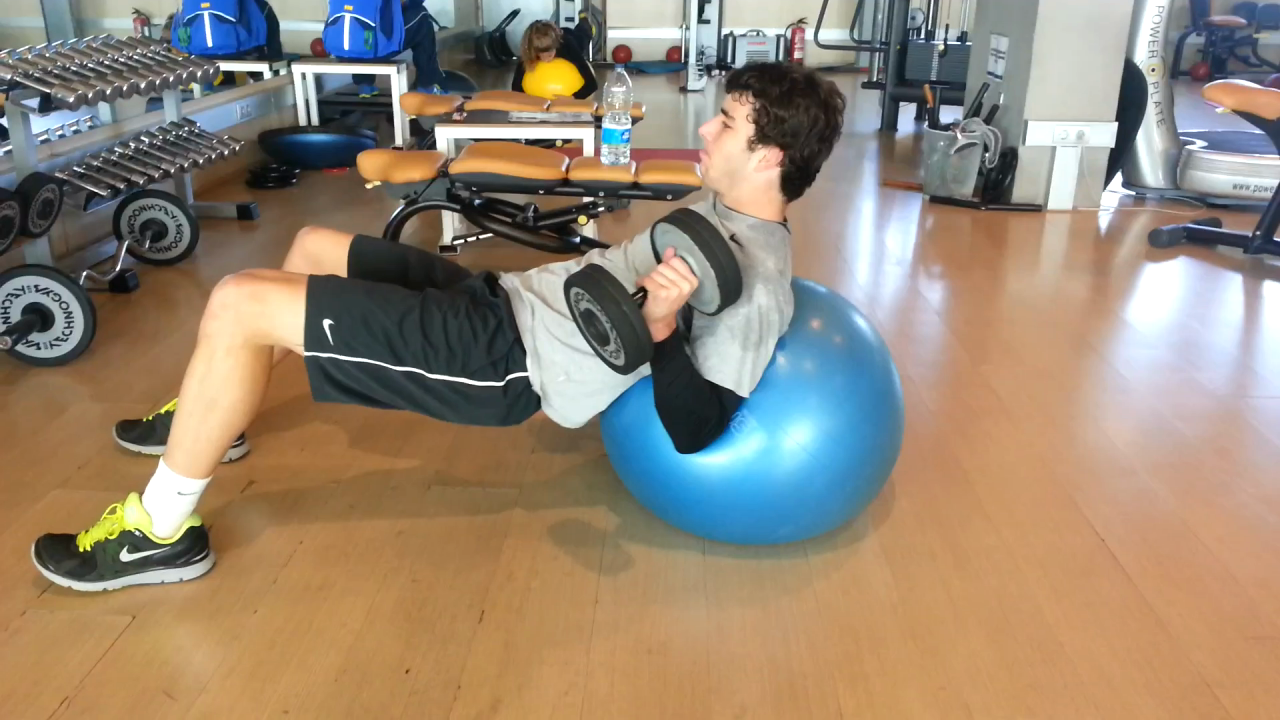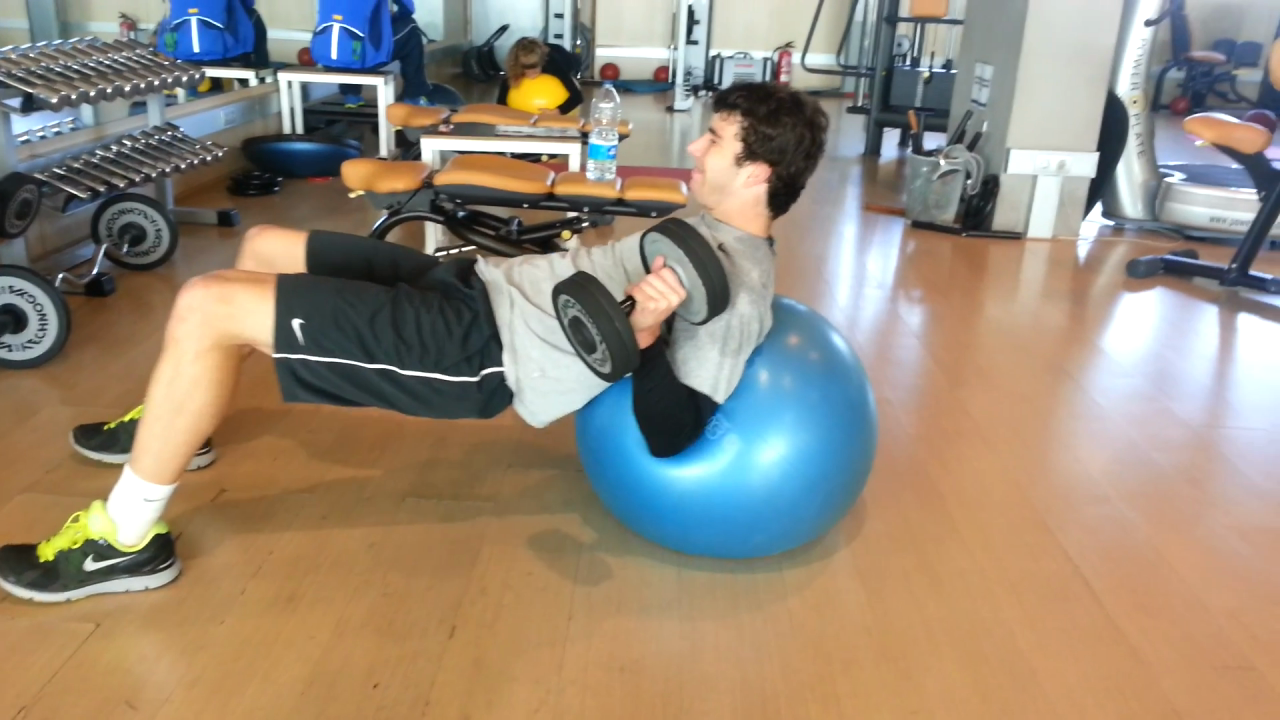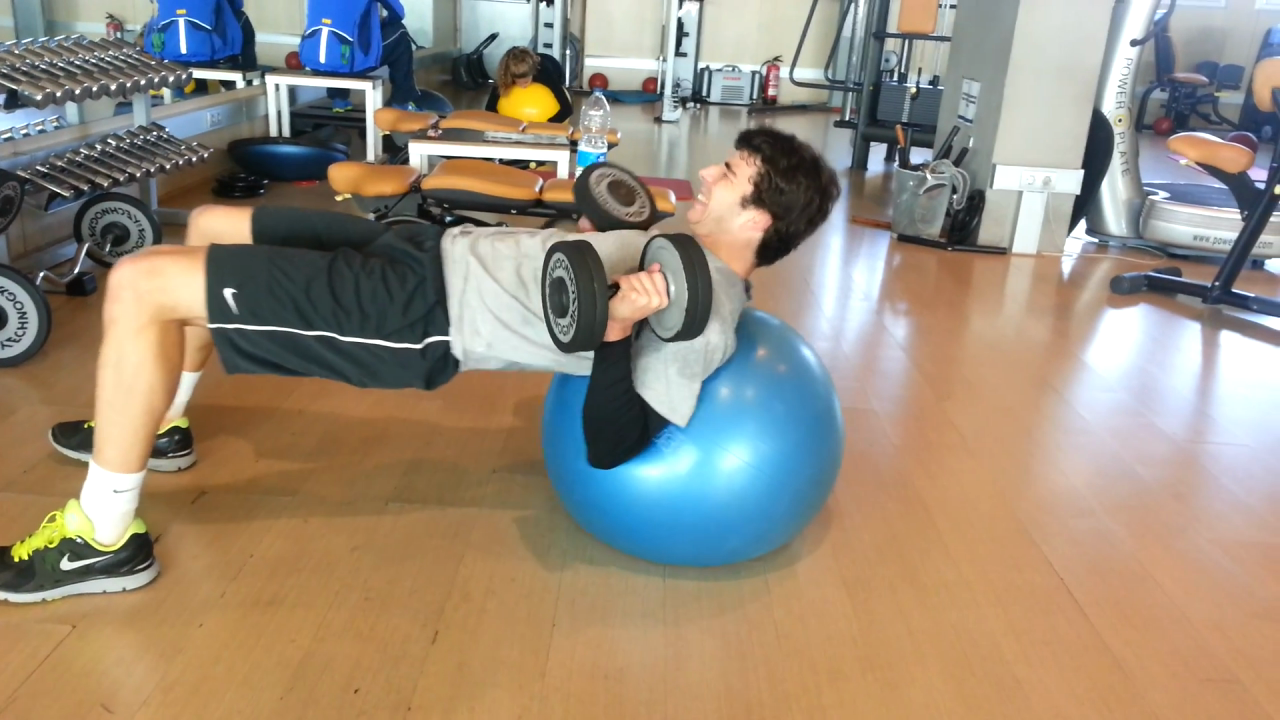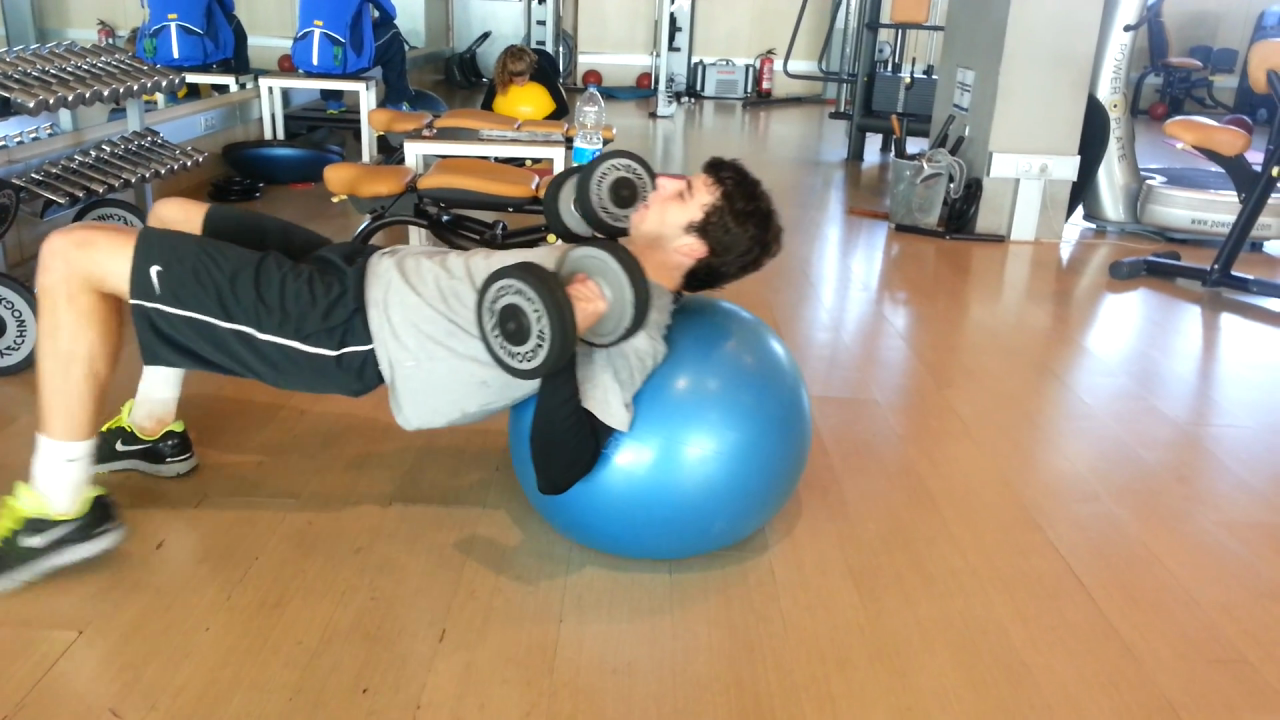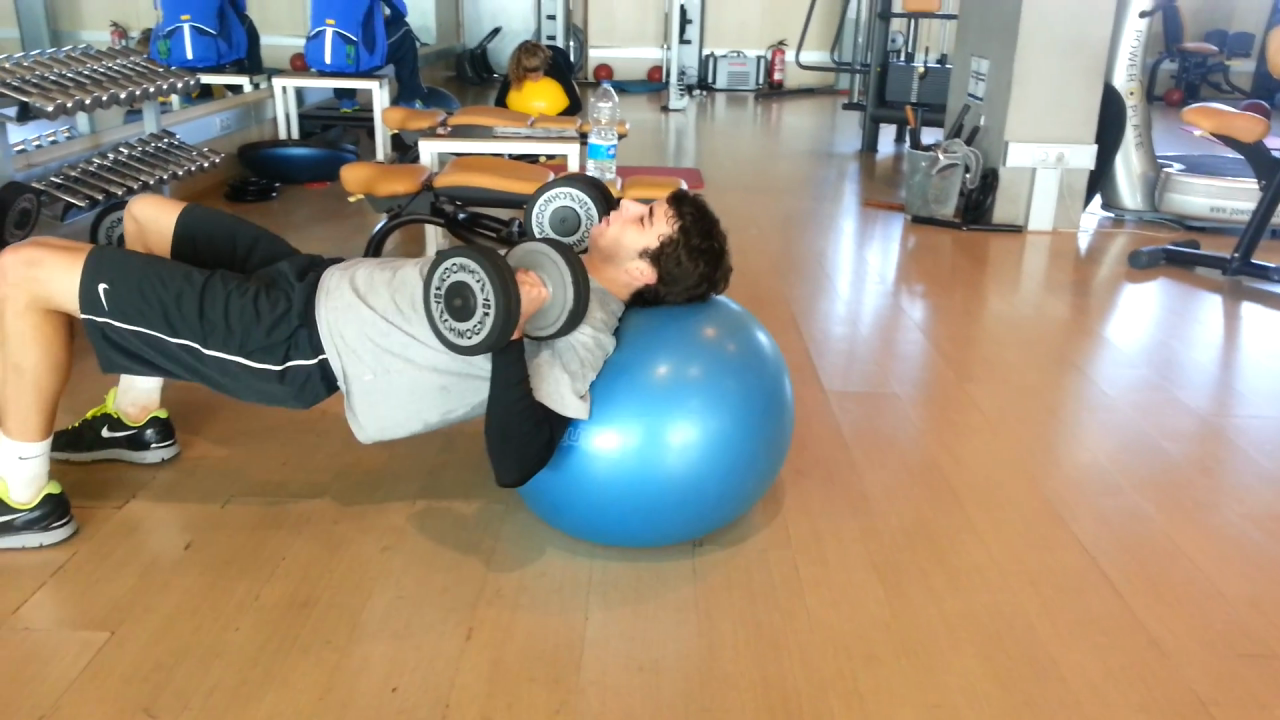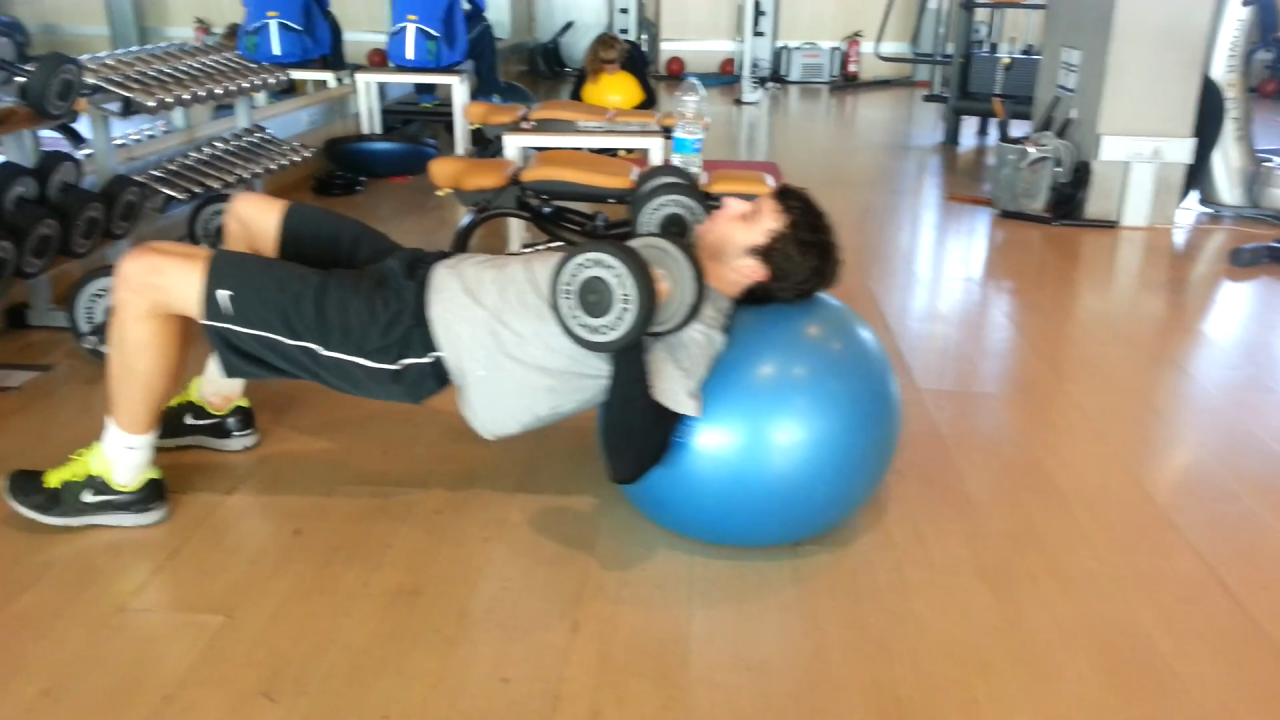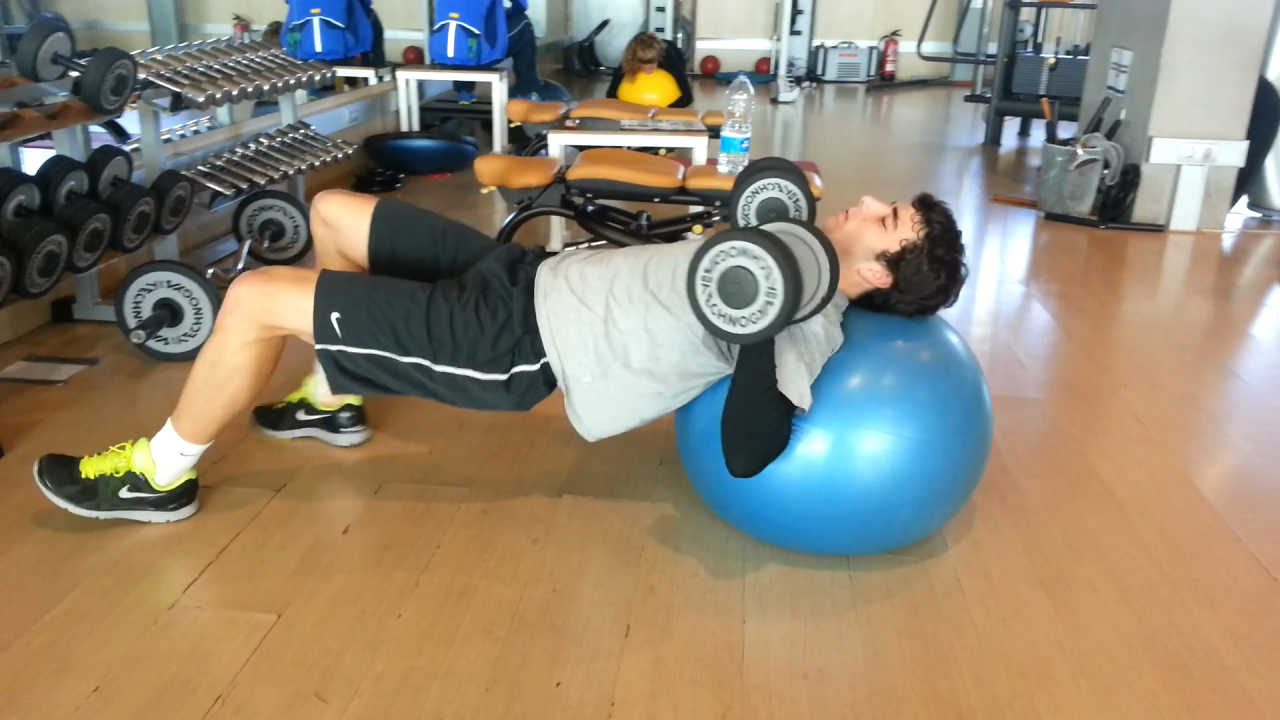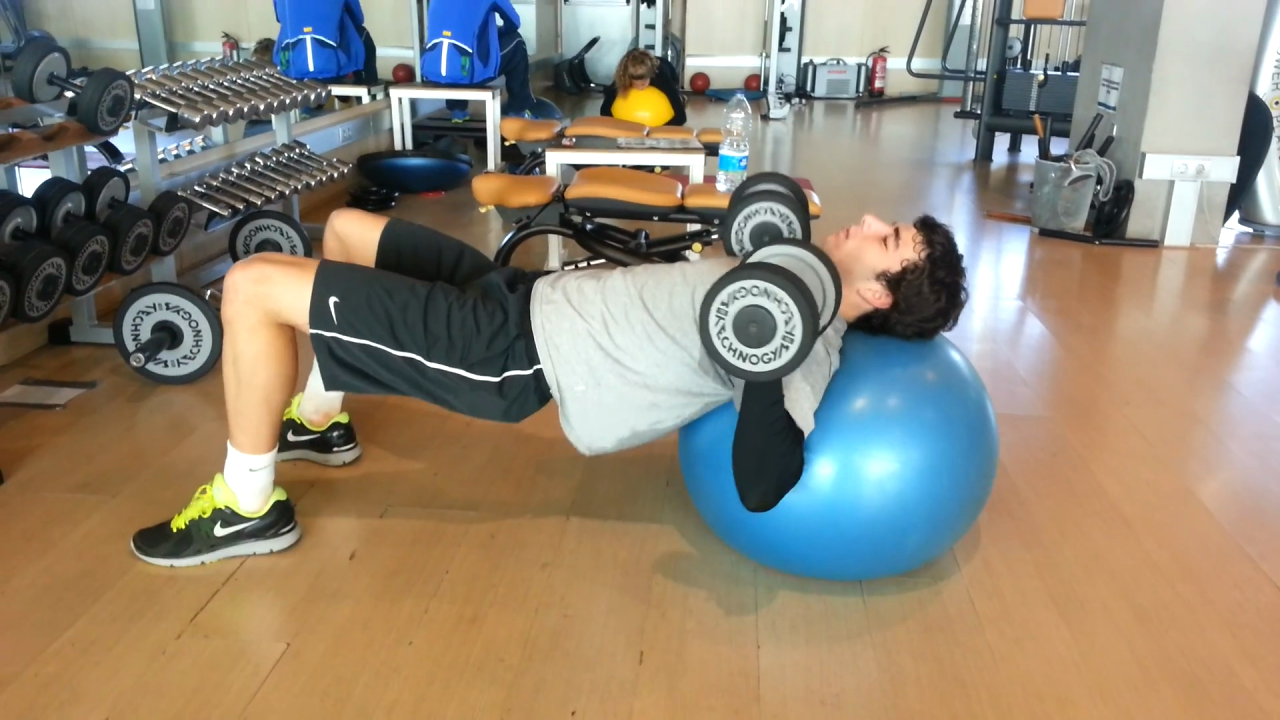
dt=0.5s
person 1, frame 1
left shoulder: (755, 288)
right shoulder: (725, 216)
left elbow: (694, 429)
left wrist: (661, 327)
left hip: (504, 360)
right hip: (500, 301)
left knee: (239, 303)
right knee: (316, 245)
left ankle: (162, 529)
right ankle: (209, 417)
person 1, frame 2
left shoulder: (738, 295)
right shoulder: (714, 238)
left elbow: (669, 434)
left wrist: (646, 331)
left hip: (473, 346)
right hip: (472, 288)
left knee: (205, 304)
right knee: (262, 245)
left ankle: (126, 539)
right ankle: (175, 423)
person 1, frame 3
left shoulder: (705, 321)
right shoulder: (693, 261)
left elbow: (611, 444)
left wrist: (618, 327)
right wrist: (602, 242)
left hip: (426, 313)
right hip: (436, 257)
left knee: (141, 285)
right knee: (211, 225)
left ankle: (104, 534)
right ankle: (159, 424)
person 1, frame 4
left shoulder: (632, 337)
left elbow: (558, 468)
left hip: (352, 327)
right hip: (365, 273)
left knee: (72, 255)
right knee: (169, 219)
left ankle: (63, 503)
right ankle: (152, 430)
person 1, frame 5
left shoulder: (579, 335)
left elbow: (514, 463)
left wrist: (510, 332)
left hip: (302, 333)
right hip: (324, 283)
right knee: (145, 213)
right ankle: (137, 419)
person 1, frame 6
left shoulder: (692, 334)
left elbow: (630, 460)
left wrist: (631, 329)
left hip: (409, 333)
right hip: (430, 280)
left knee: (147, 274)
right knee: (249, 212)
left ankle: (121, 477)
right ankle: (218, 407)
person 1, frame 7
left shoulder: (808, 326)
left elbow: (747, 451)
left hip: (519, 337)
right hip: (536, 277)
left knee: (257, 297)
right knee: (333, 211)
left ankle: (159, 473)
right ankle: (332, 402)
person 1, frame 8
left shoulder: (808, 347)
left elbow: (760, 486)
left hip: (515, 350)
right hip: (531, 298)
left knee: (254, 285)
right knee: (345, 228)
left ankle: (247, 504)
right ankle: (319, 419)
